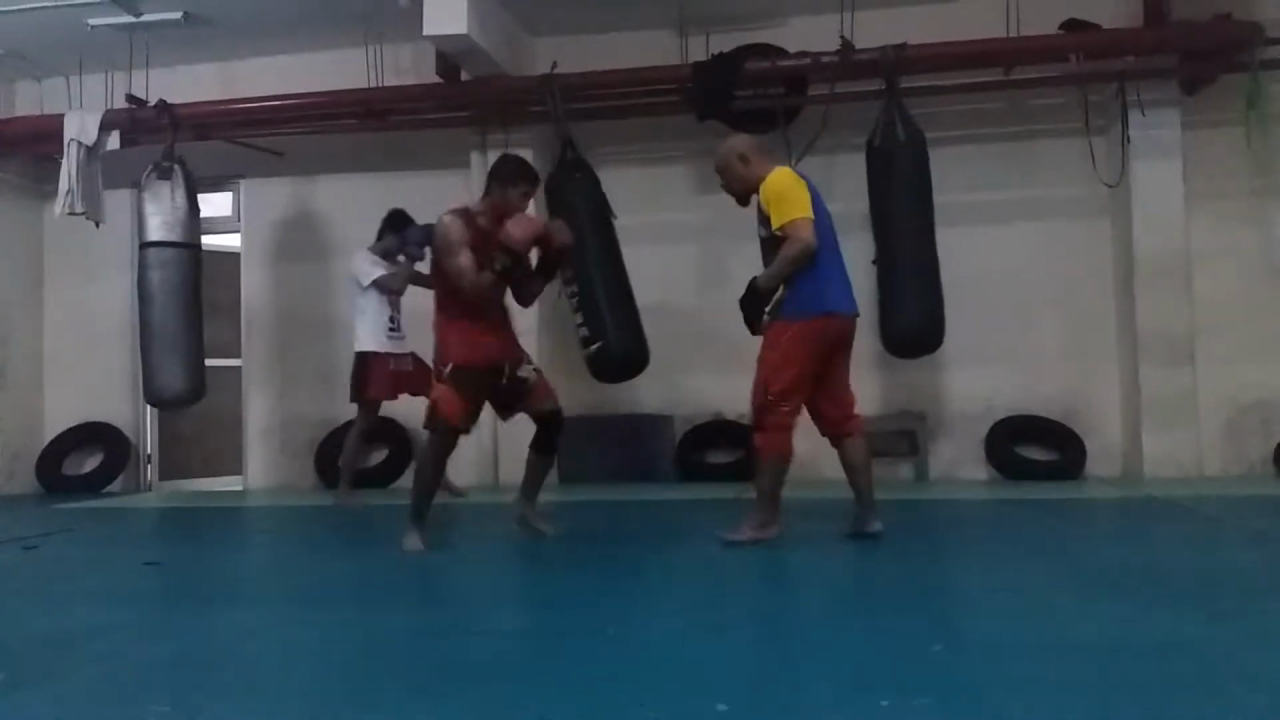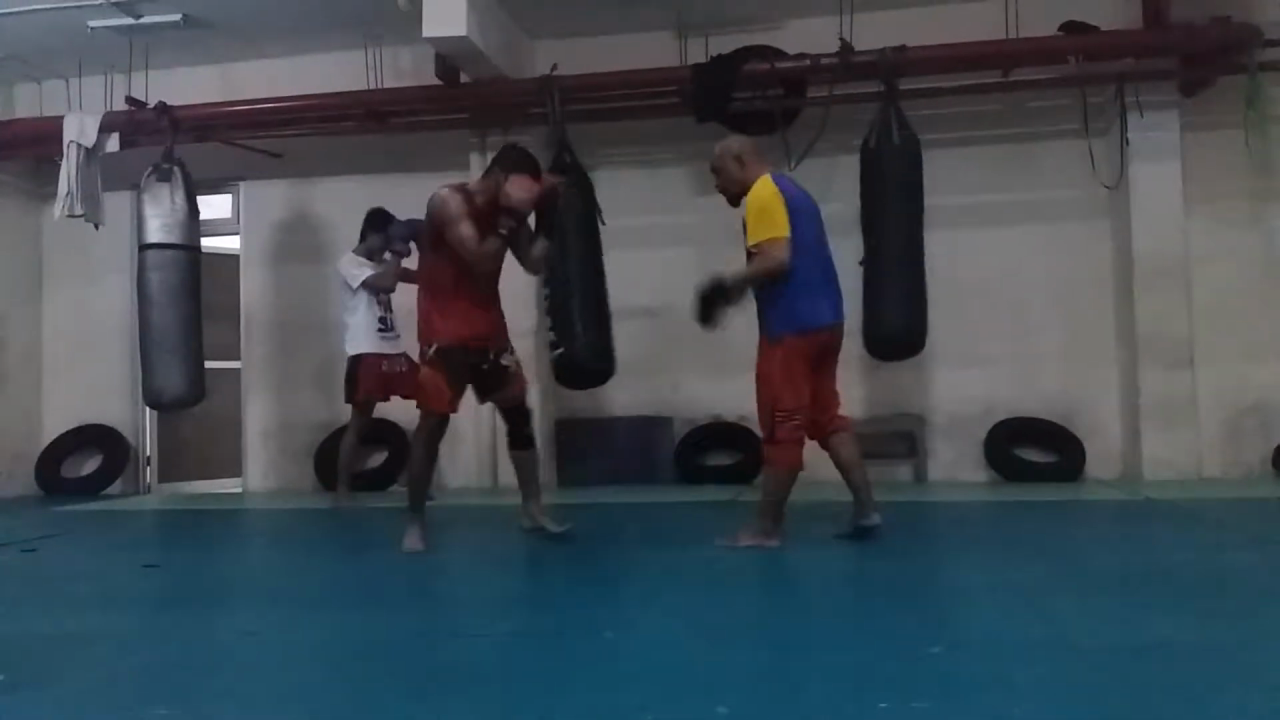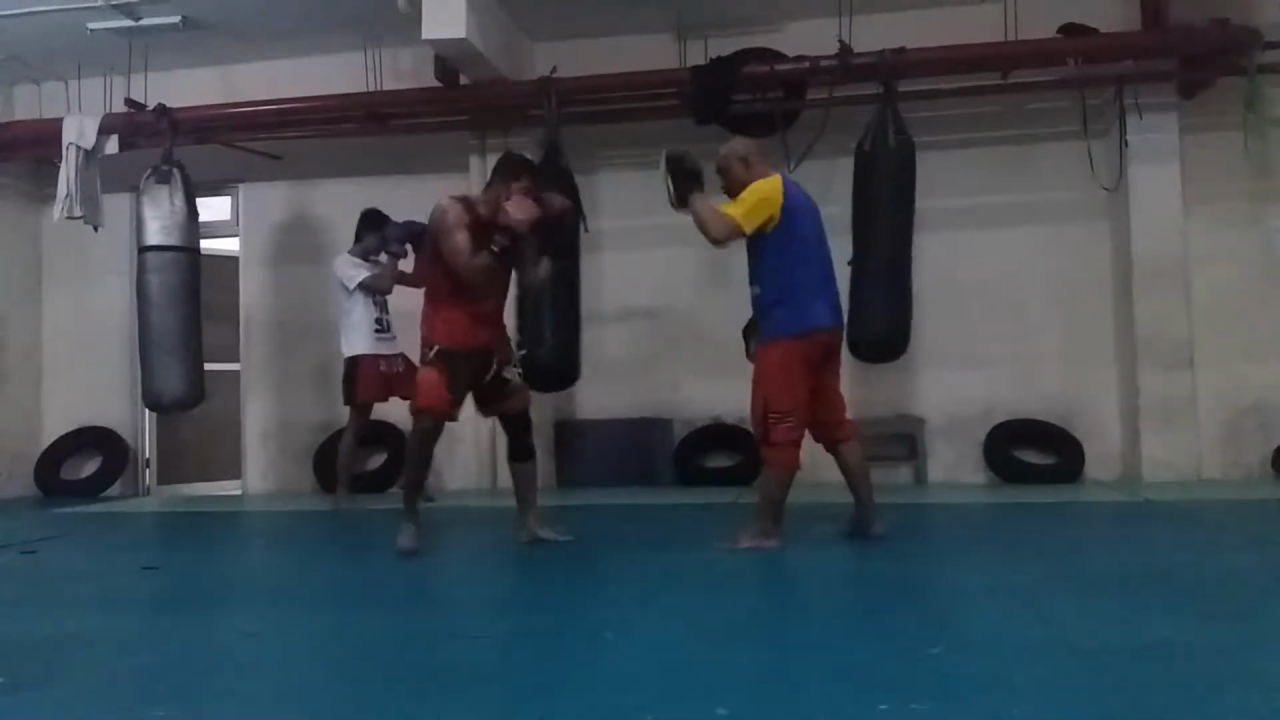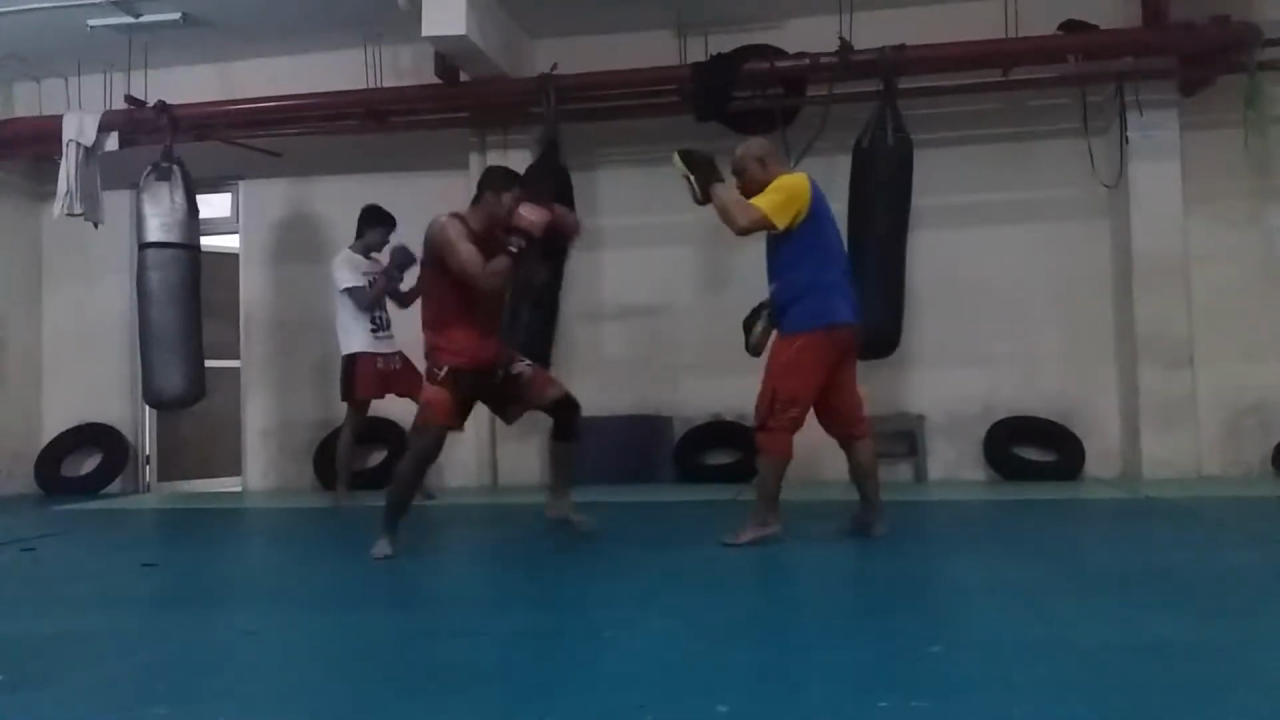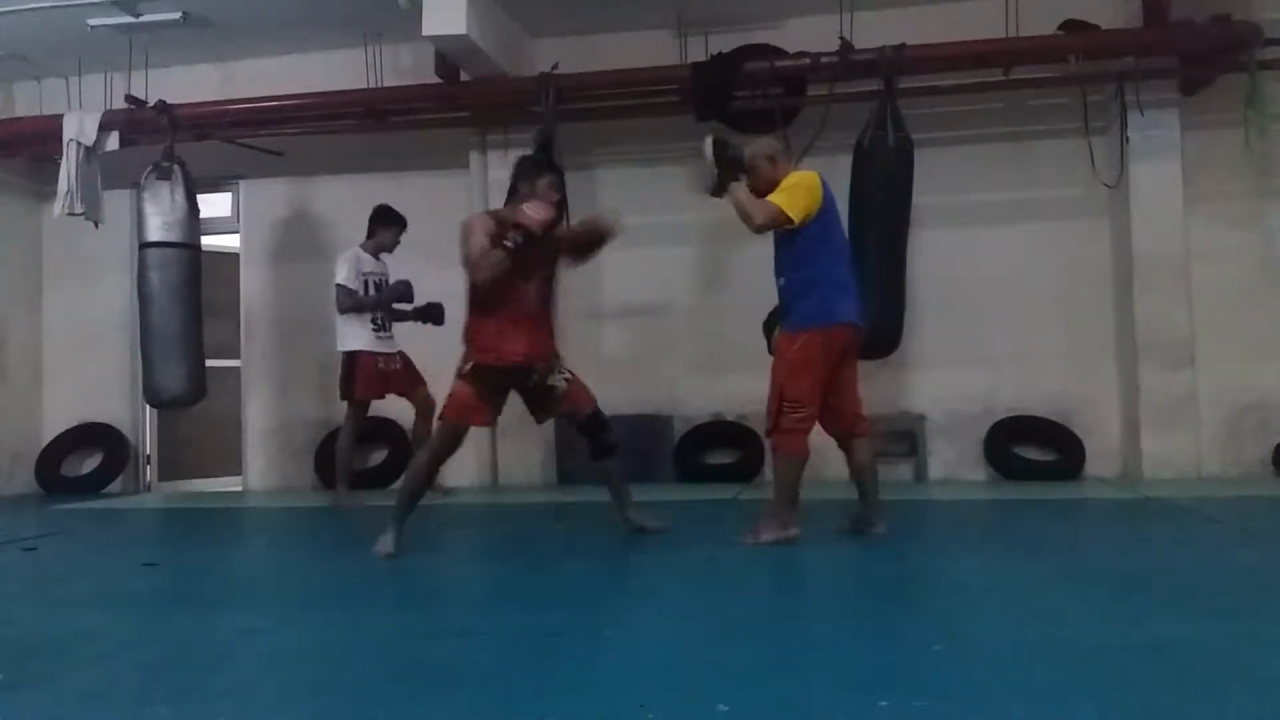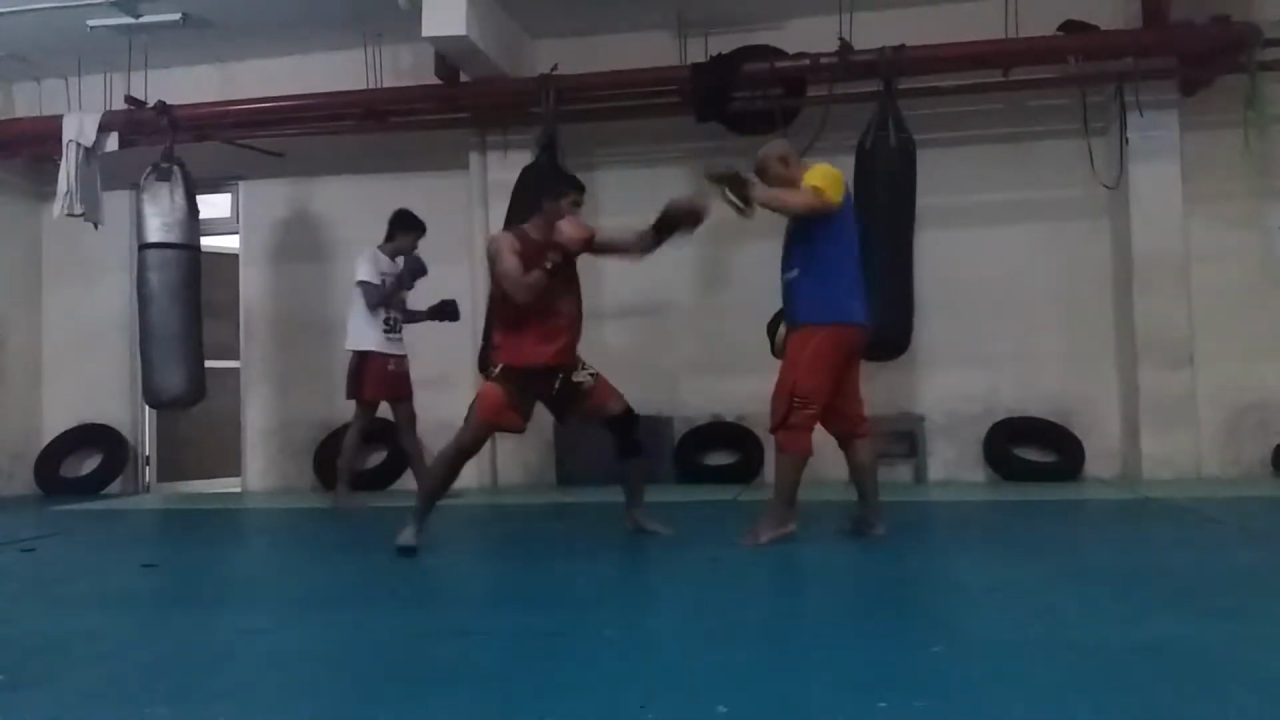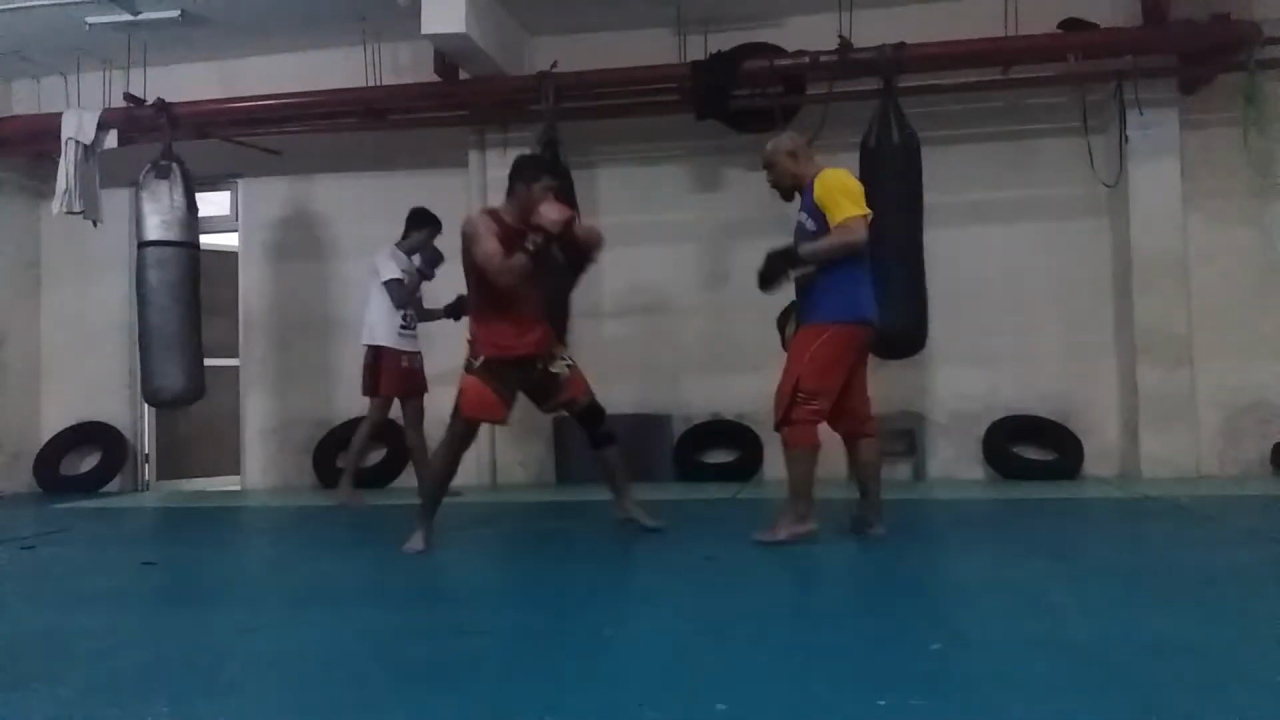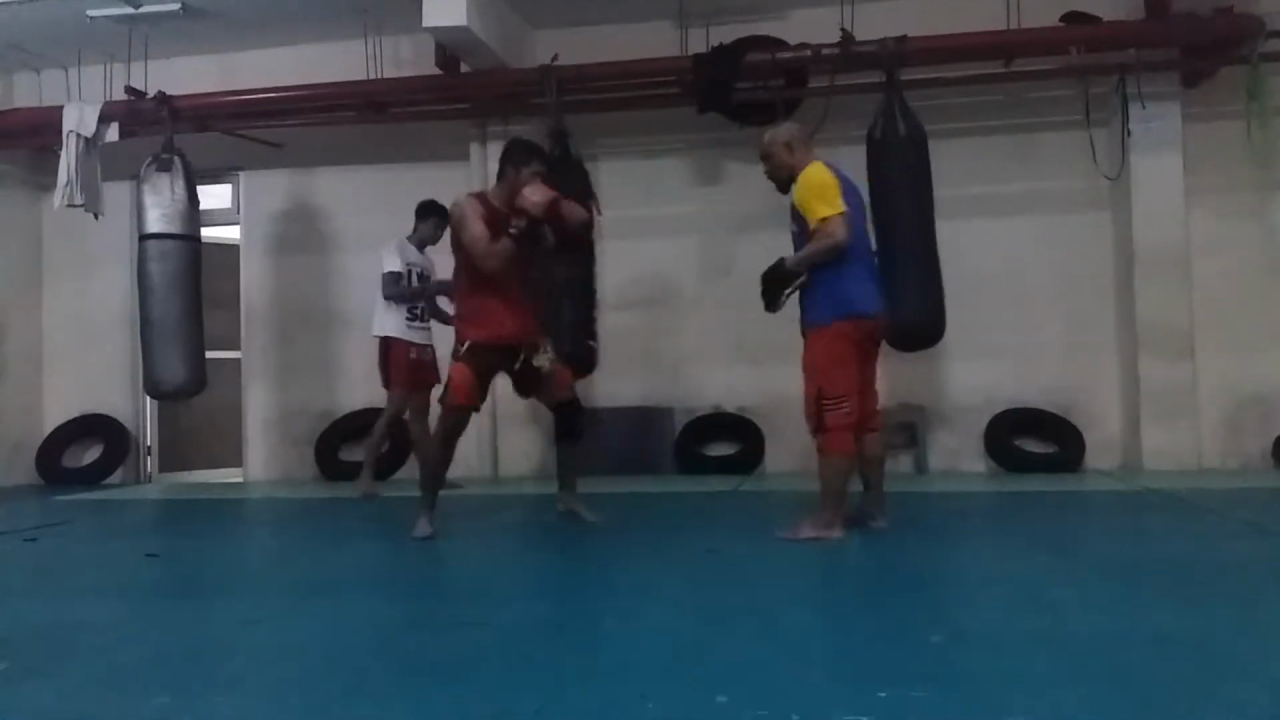
dt=0.2s
person 1, frame 1
left shoulder: (779, 181)
right shoulder: (787, 185)
left elbow: (804, 242)
left wrist: (760, 285)
right wrist: (771, 289)
left hip: (804, 314)
right hip: (835, 313)
left knee: (772, 414)
right knee: (840, 415)
left ankle: (765, 516)
right ankle: (867, 513)
person 1, frame 2
left shoulder: (762, 194)
right shoulder: (790, 190)
left elbow: (776, 259)
left wrist: (727, 286)
right wrist: (740, 288)
left hip: (791, 327)
right hip: (823, 321)
left knee: (782, 429)
right knee: (827, 418)
left ankle: (766, 527)
right ankle: (865, 509)
person 1, frame 3
left shoulder: (766, 191)
right shoulder: (792, 194)
left elbow: (718, 231)
left wrist: (692, 192)
right wrist: (759, 319)
left hip: (790, 330)
right hip: (823, 324)
left knee: (778, 430)
right knee: (834, 423)
left ankle: (765, 528)
right ankle: (868, 515)
person 1, frame 4
left shoulder: (792, 186)
right shoulder: (796, 194)
left elbow: (742, 222)
left wrist: (712, 182)
right wrist: (770, 309)
left hip: (811, 324)
right hip: (836, 321)
left knee: (775, 419)
right knee: (849, 421)
left ankle: (764, 517)
right ankle: (872, 514)
person 1, frame 5
left shoulder: (804, 182)
right shoulder: (796, 192)
left elbow: (759, 219)
left wrist: (731, 180)
left hip: (814, 323)
right hip: (839, 321)
left knee: (788, 419)
right knee: (848, 420)
left ankle: (782, 517)
right ankle: (871, 513)
person 1, frame 6
left shoulder: (823, 176)
right shoulder: (805, 195)
left elbow: (809, 203)
left wrist: (751, 190)
left hip: (824, 320)
right hip: (843, 320)
left knee: (792, 416)
right knee: (849, 420)
left ankle: (780, 515)
right ankle: (871, 514)
person 1, frame 7
left shoulder: (834, 181)
right shoulder: (814, 196)
left elbow: (855, 236)
left wrist: (795, 254)
right wrist: (791, 262)
left hip: (834, 319)
right hip: (843, 318)
left knee: (795, 410)
right knee: (855, 418)
left ankle: (799, 512)
right ankle: (871, 513)
person 1, frame 8
left shoulder: (813, 178)
right shoulder: (826, 182)
left elbow: (836, 237)
left wrist: (788, 267)
right wrist: (795, 276)
left hip: (835, 314)
right hip: (861, 311)
left knee: (831, 417)
right knee: (862, 413)
left ankle: (829, 518)
right ankle: (874, 505)
person 2, frame 1
left shoulder: (516, 229)
right shoulder: (453, 227)
left elbow: (525, 296)
right elbow: (472, 291)
left wrist: (550, 258)
right wrist: (506, 258)
left hip: (503, 346)
right hip: (461, 352)
left knee: (552, 418)
right knee: (441, 438)
left ankle: (527, 506)
right ankle: (415, 527)
person 2, frame 2
left shoulder: (504, 210)
right shoulder: (448, 201)
left elbow: (535, 264)
right elbow: (480, 262)
right wrist: (511, 219)
left hip: (489, 329)
right hip: (446, 332)
left knee: (519, 416)
right knee: (432, 425)
left ankle: (533, 509)
right ankle: (415, 522)
person 2, frame 3
left shoulder: (510, 224)
right shoulder: (451, 212)
left elbow: (537, 278)
right elbow: (470, 274)
right wrist: (504, 237)
left hip: (492, 341)
right hip: (449, 341)
left knee: (520, 425)
right knee: (426, 428)
left ankle: (530, 522)
right ankle: (409, 520)
person 2, frame 4
left shoulder: (500, 234)
right shoulder: (447, 229)
right elbow: (487, 282)
right wrist: (520, 239)
left hip: (493, 353)
right hip: (452, 360)
left knee: (566, 407)
right knee: (424, 447)
left ankle: (559, 500)
right ankle: (387, 533)
person 2, frame 5
left shoulder: (547, 228)
right shoulder: (482, 226)
right elbow: (482, 276)
left wrist: (594, 232)
right wrist: (519, 235)
left hip: (538, 355)
right hip: (488, 356)
left knee: (596, 425)
right knee: (444, 442)
left ankle: (627, 510)
right ankle: (394, 528)
person 2, frame 6
left shoulder: (574, 239)
right shoulder: (505, 243)
left elbow: (638, 244)
right elbow: (520, 294)
left wrist: (669, 223)
right wrist: (557, 255)
left hip: (562, 362)
right hip: (515, 363)
left knee: (624, 420)
right knee: (466, 442)
left ankle: (636, 513)
right ankle: (415, 523)
person 2, frame 7
left shoulder: (541, 226)
right shoulder: (480, 225)
right elbow: (504, 278)
left wrist: (576, 239)
right wrist: (539, 238)
left hip: (540, 347)
right hip: (494, 351)
left knee: (593, 415)
right knee: (457, 436)
left ankle: (626, 503)
right ankle: (422, 527)
person 2, frame 8
left shoulder: (526, 209)
right shoulder: (468, 208)
right elbow: (490, 262)
left wrist: (560, 218)
right wrist: (523, 221)
left hip: (523, 331)
right hip: (479, 335)
left knee: (568, 406)
right knee: (451, 422)
left ankle: (568, 495)
right ankle: (426, 513)
person 3, frame 1
left shoulder: (393, 264)
right shoulder: (363, 261)
left elbow: (431, 282)
right elbow: (396, 286)
right wrist: (411, 257)
left hip: (401, 352)
right hip: (374, 353)
right knee: (364, 421)
right ankle: (344, 487)
person 3, frame 2
left shoulder: (381, 263)
right shoulder: (349, 263)
left elbow: (420, 277)
right elbow: (387, 285)
right wrist: (397, 254)
left hip: (395, 352)
right hip: (367, 354)
right knee: (359, 422)
right ankle: (343, 490)
person 3, frame 3
left shoulder: (376, 265)
right shoulder: (345, 264)
right elbow: (384, 286)
left wrist: (408, 253)
right wrist: (394, 254)
left hip: (391, 352)
right hip: (364, 355)
right knee: (357, 423)
right ankle: (342, 492)
person 3, frame 4
left shoulder: (376, 265)
right shoulder: (344, 261)
left elbow: (402, 300)
right elbow: (366, 301)
right wrist: (391, 272)
left hip: (389, 350)
right hip: (360, 352)
right knee: (354, 419)
right ankle: (341, 489)
person 3, frame 5
left shoulder: (381, 265)
right shoulder: (350, 259)
right elbow: (343, 304)
left wrist: (417, 313)
right wrist: (384, 297)
left hip: (389, 350)
right hip: (361, 351)
left knee: (425, 402)
right knee: (355, 418)
right ankle: (342, 489)
person 3, frame 6
left shoulder: (397, 267)
right shoulder: (369, 259)
right elbow: (372, 301)
left wrist: (431, 313)
right wrist: (404, 279)
left hip: (396, 353)
right hip: (371, 352)
left knee: (407, 421)
right knee: (362, 419)
right ankle: (342, 489)
person 3, frame 7
left shoulder: (412, 265)
right shoulder: (388, 257)
right elbow: (401, 298)
left wrist: (447, 311)
right wrist: (422, 272)
left hip: (410, 350)
right hip: (385, 348)
left knee: (415, 418)
right knee: (376, 416)
right ankle: (345, 483)
person 3, frame 8
left shoulder: (426, 260)
right shoulder: (396, 249)
right elbow: (391, 292)
left wrist: (456, 320)
right wrist: (432, 287)
left hip: (422, 342)
right hip: (396, 339)
left knee: (420, 411)
right knee: (396, 407)
right ankle: (367, 472)
